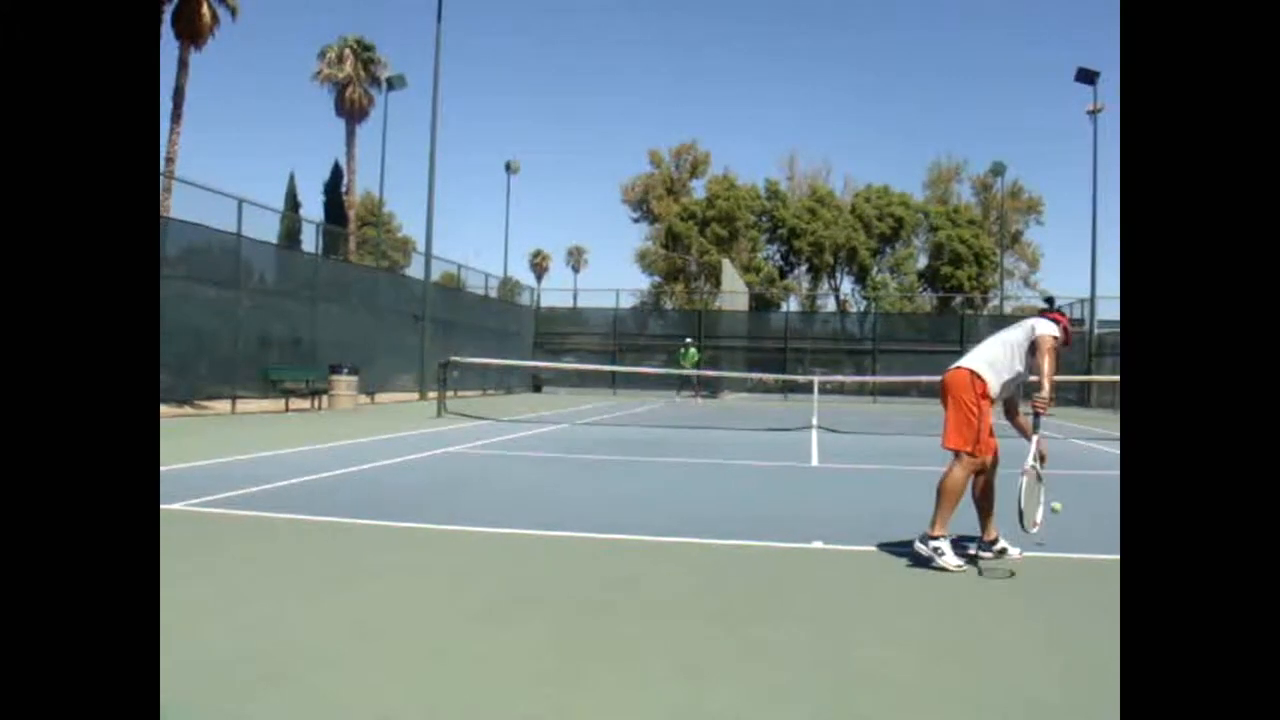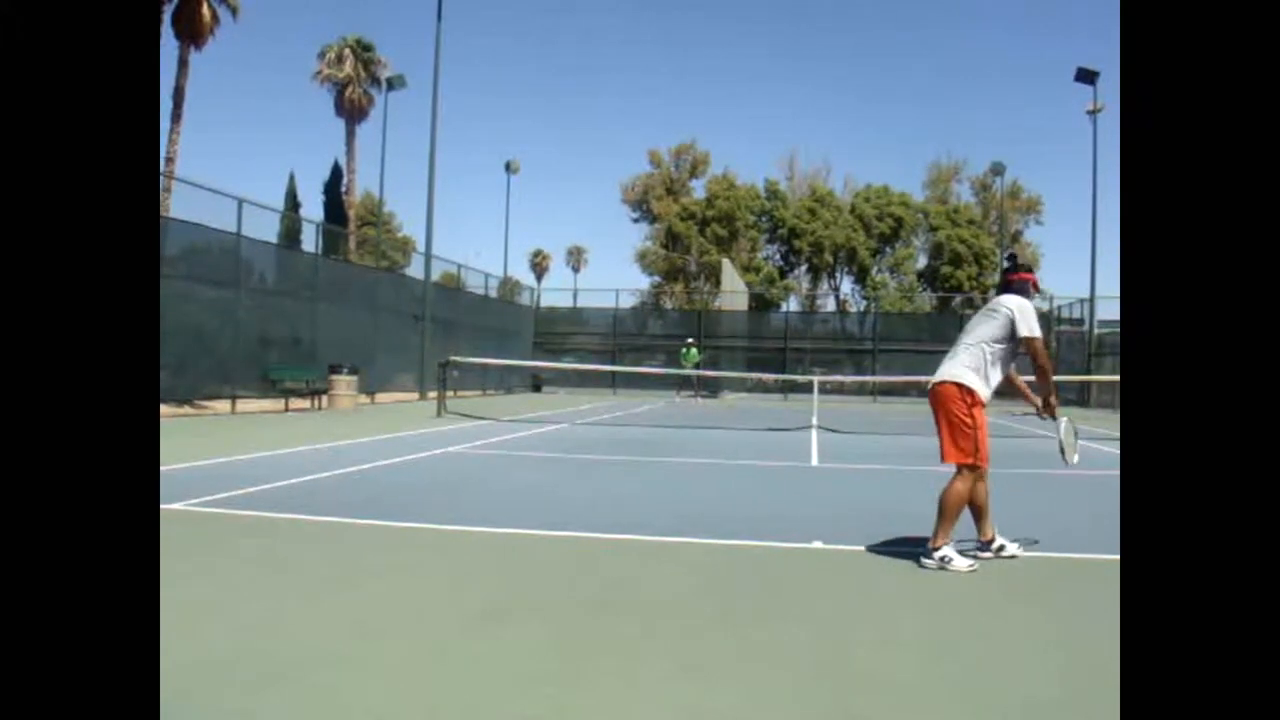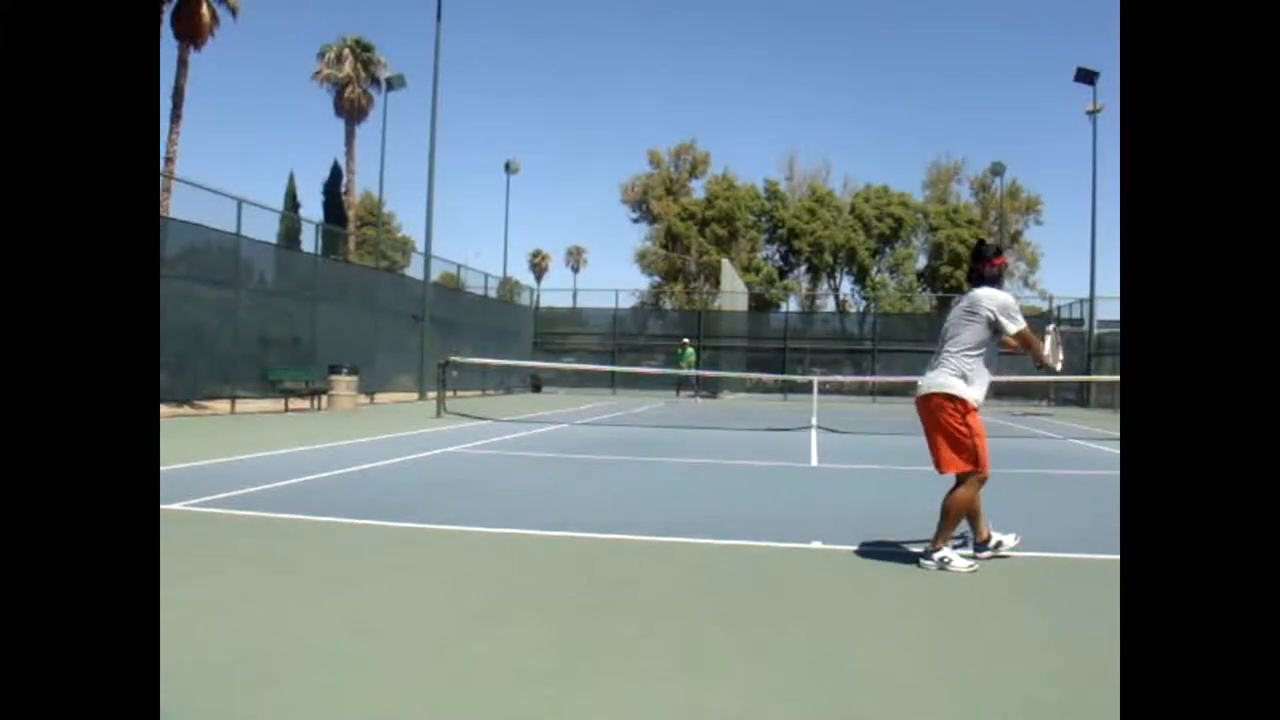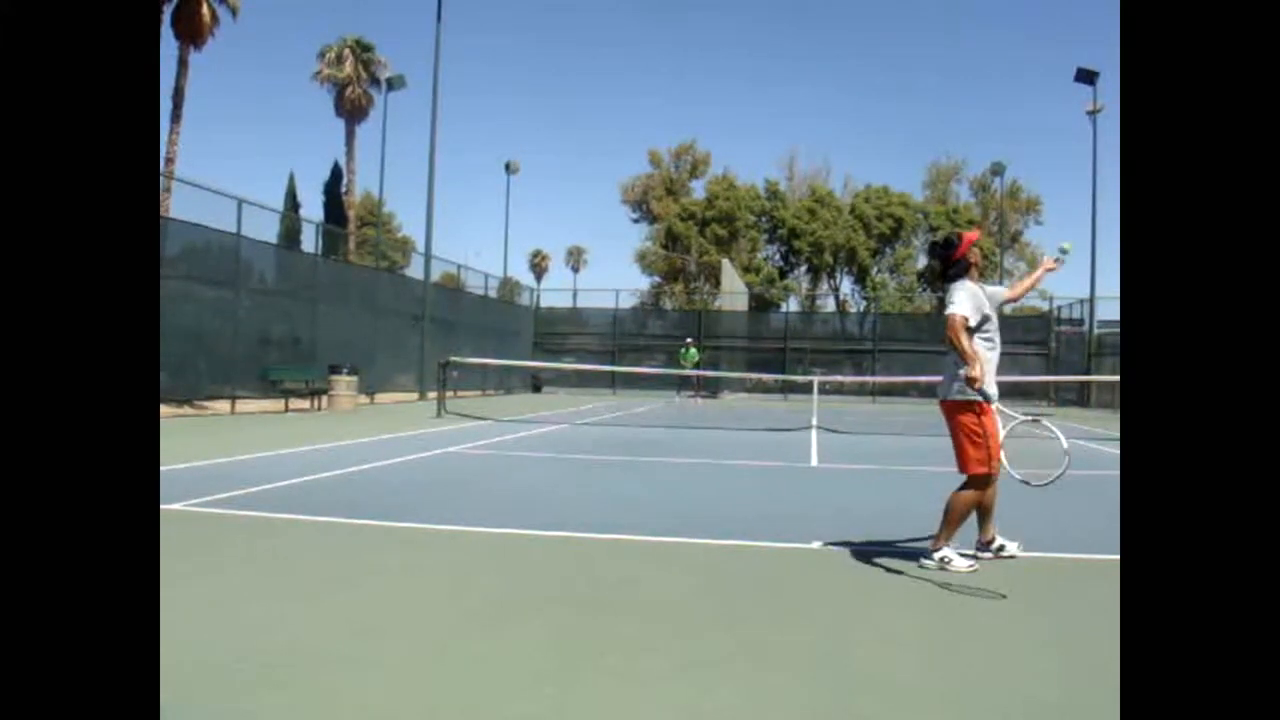
dt=0.5s
person 1, frame 1
left shoulder: (1023, 355)
right shoulder: (1046, 326)
left elbow: (1012, 412)
right elbow: (1047, 352)
left wrist: (1035, 443)
right wrist: (1045, 390)
left hip: (973, 385)
right hip: (970, 380)
left knee: (988, 462)
right knee: (968, 460)
left ankle: (989, 540)
right ankle: (934, 538)
person 1, frame 2
left shoulder: (998, 309)
right shoulder: (1020, 305)
left elbow: (1006, 369)
right elbow: (1040, 360)
left wrist: (1034, 401)
right wrist: (1050, 396)
left hip: (951, 386)
right hip: (960, 387)
left knee: (978, 468)
right knee: (969, 469)
left ankle: (987, 540)
right ankle: (937, 548)
person 1, frame 3
left shoulder: (969, 301)
right shoulder: (1000, 300)
right elbow: (1027, 343)
left wrist: (1030, 349)
right wrist: (1041, 354)
left hip: (934, 393)
right hip: (950, 396)
left knee: (971, 473)
right knee: (975, 474)
left ankle: (984, 539)
right ankle: (936, 550)
person 1, frame 4
left shoulder: (978, 291)
right shoulder: (963, 291)
left elbow: (1013, 292)
right elbow: (953, 328)
left wrist: (1041, 271)
right wrist: (972, 362)
left hip: (974, 397)
right hip: (967, 397)
left knee: (989, 470)
right knee: (981, 475)
left ankle: (988, 540)
right ankle: (937, 549)
